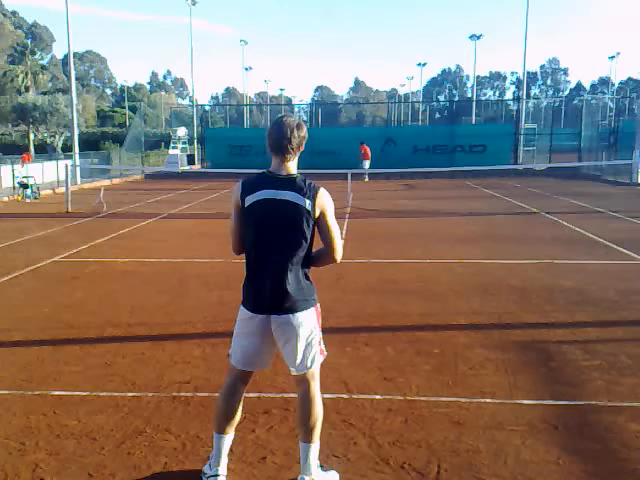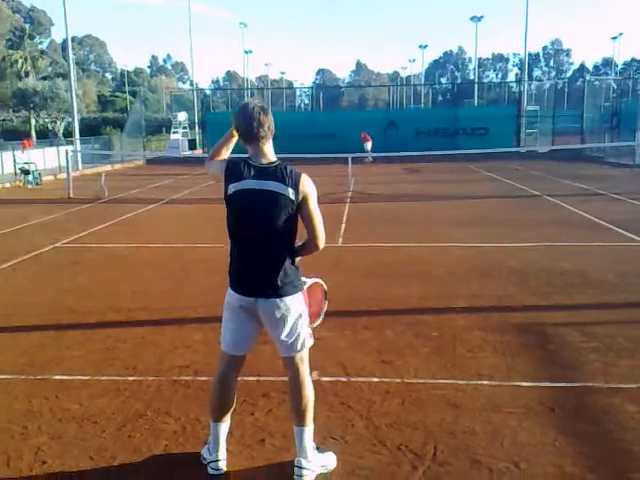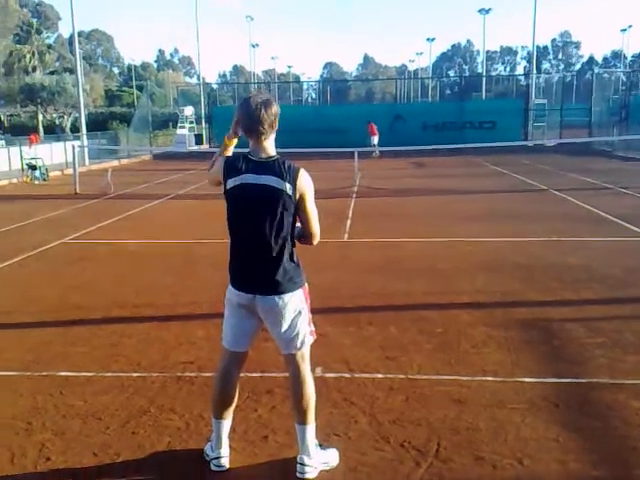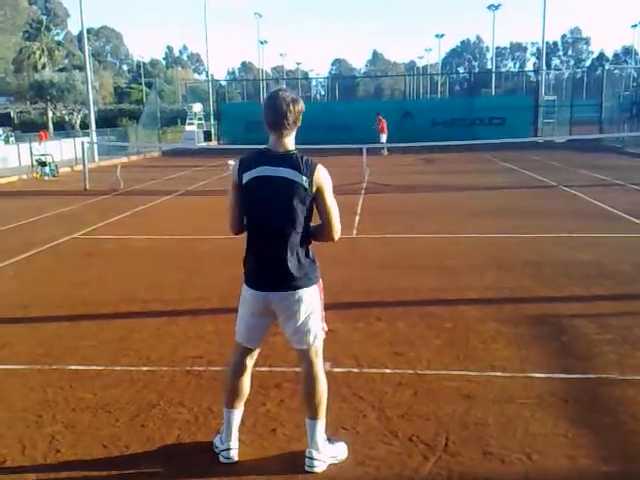
dt=0.4s
person 1, frame 1
left shoulder: (244, 189)
right shoulder: (317, 195)
left elbow: (237, 247)
right elbow: (333, 255)
left hip: (254, 304)
right hip: (297, 305)
left knee: (235, 380)
right knee: (308, 384)
person 1, frame 2
left shoulder: (231, 172)
right shoulder: (299, 181)
left elbow: (211, 158)
right elbow: (317, 243)
left wrist: (235, 126)
left hip: (241, 290)
right hip: (283, 291)
left knee: (228, 366)
right knee: (298, 369)
person 1, frame 3
left shoulder: (229, 168)
right shoulder: (297, 176)
left elbow: (211, 173)
right elbow: (311, 237)
left wrist: (231, 133)
left hip: (241, 286)
right hip: (284, 287)
left knee: (230, 363)
right knee: (299, 365)
left ankle: (218, 448)
person 1, frame 4
left shoulder: (243, 167)
right shoulder: (315, 172)
left elbow: (235, 227)
right elbow: (332, 233)
left hip: (257, 281)
right hip: (299, 282)
left knee: (243, 357)
right knee: (312, 360)
left ankle: (228, 440)
right ankle: (317, 449)
